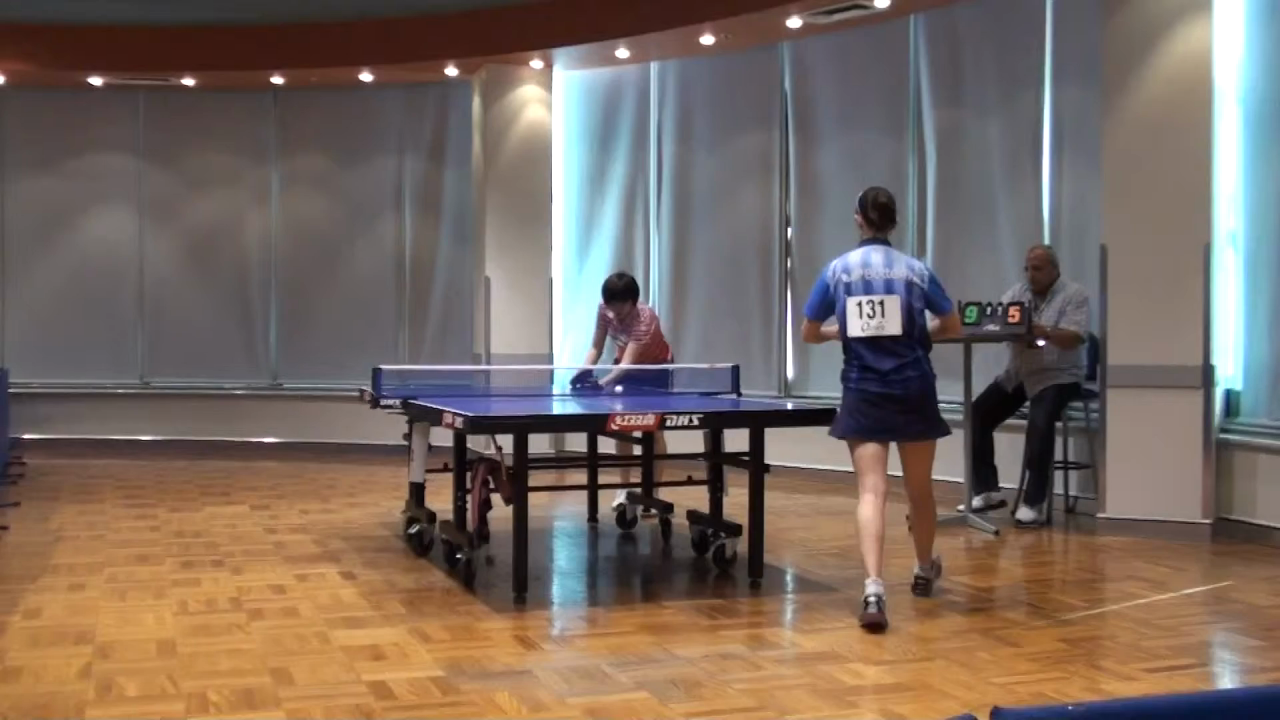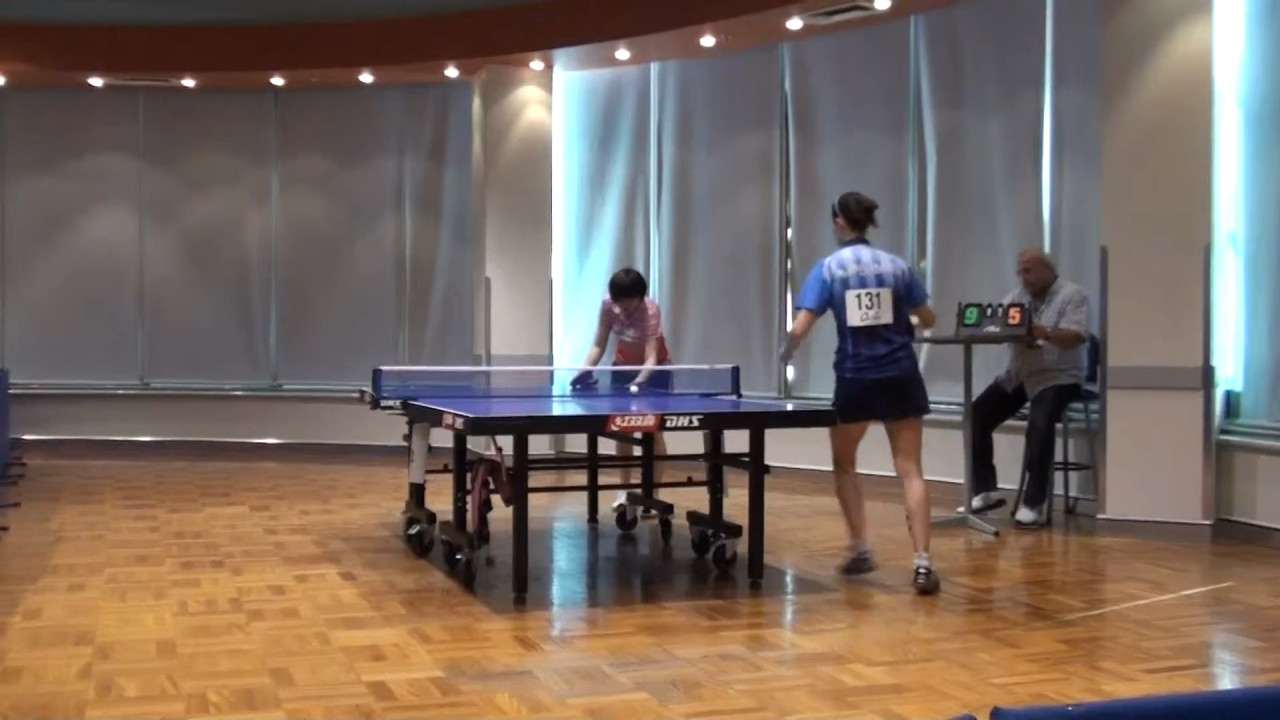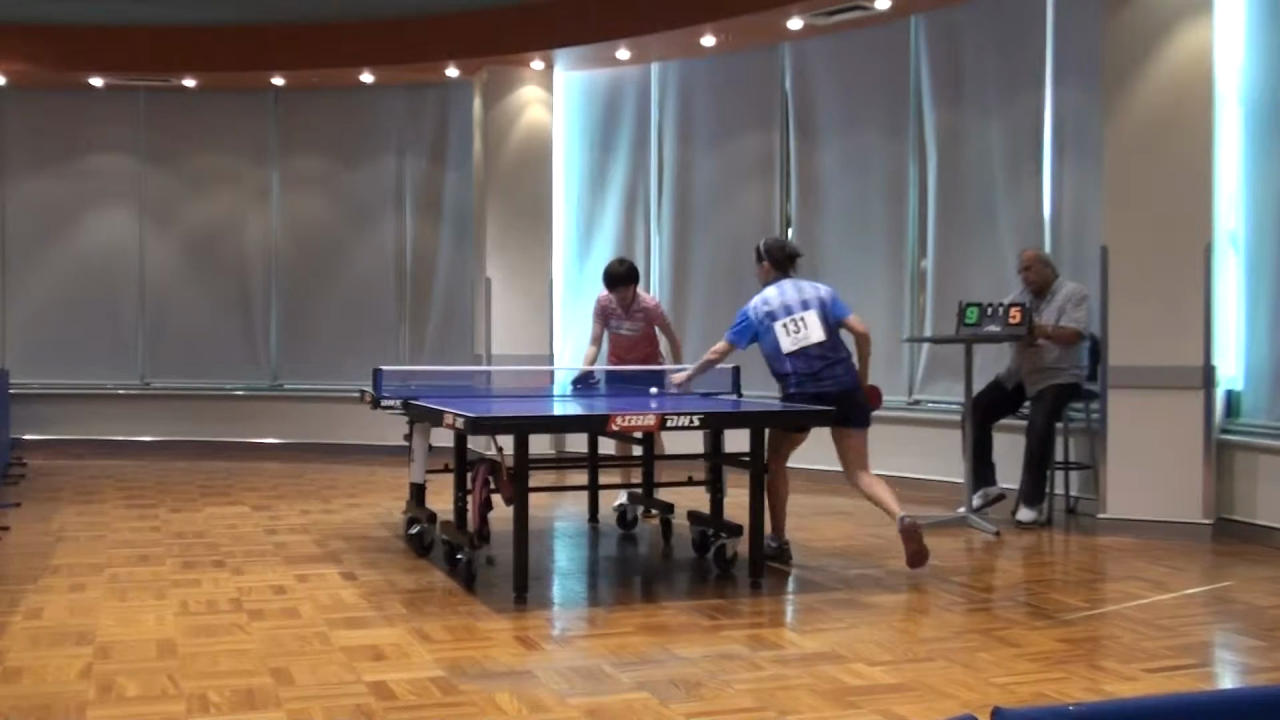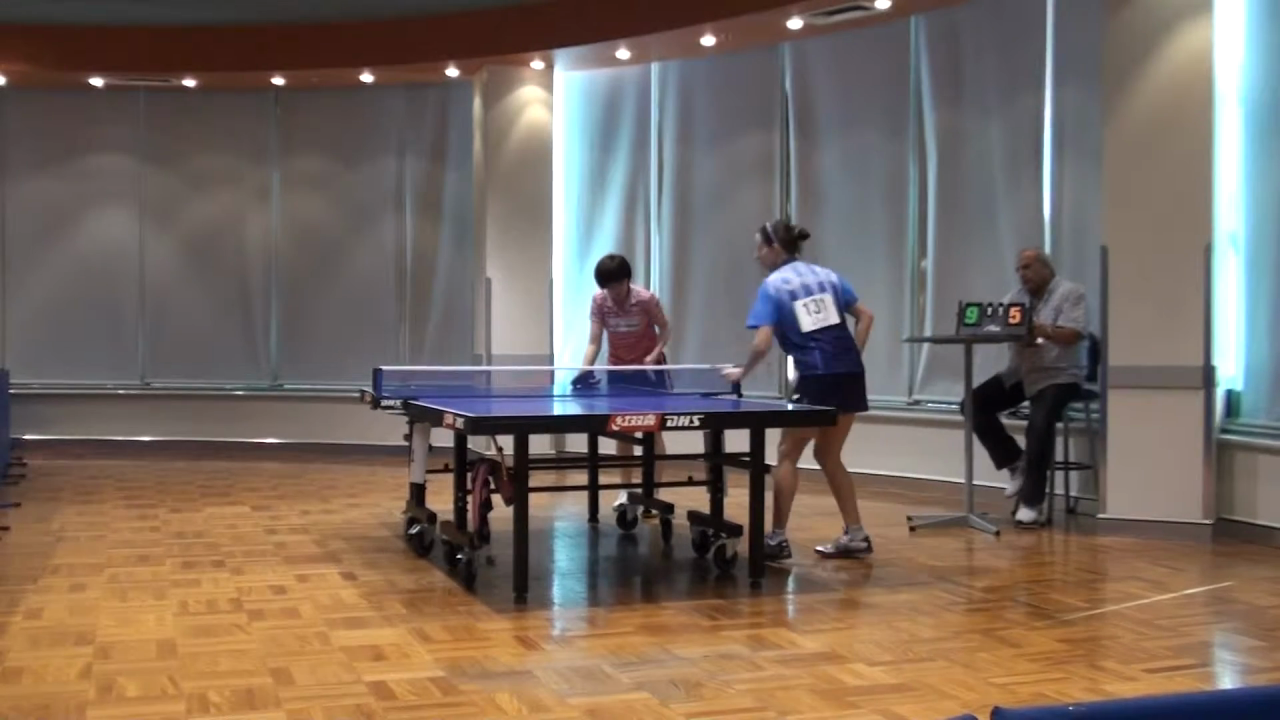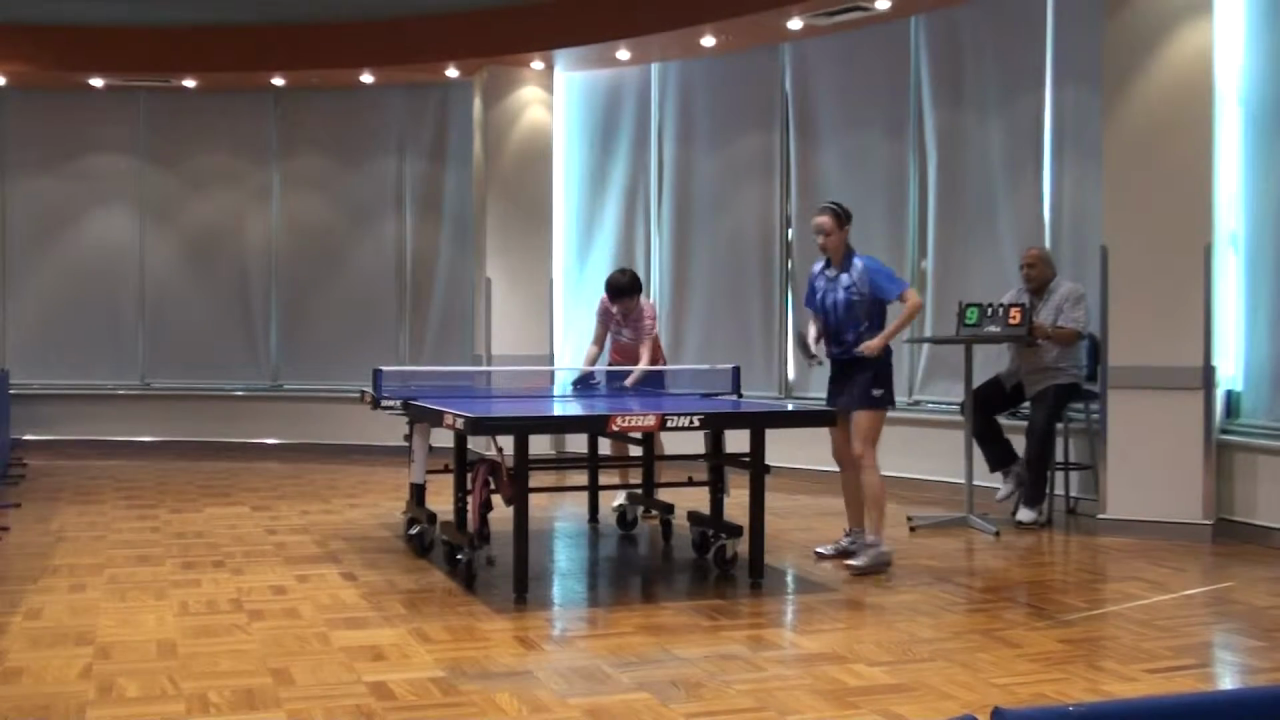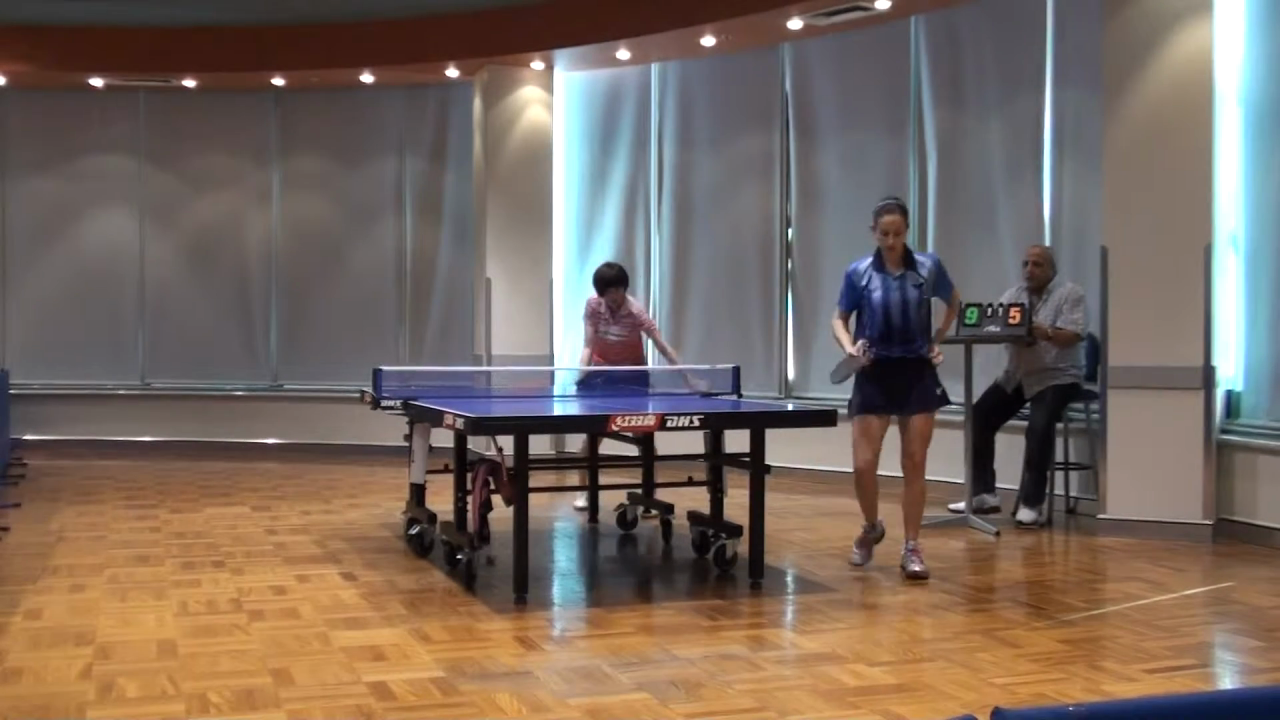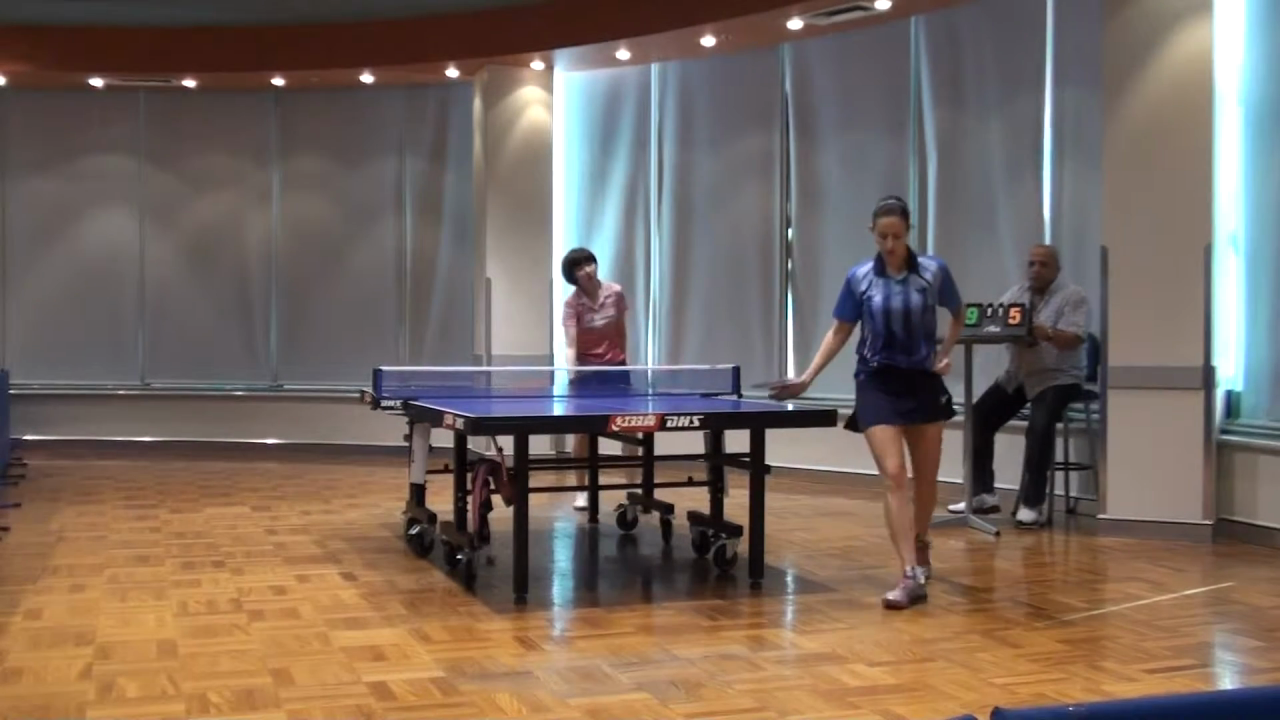
dt=0.4s
person 1, frame 1
left shoulder: (836, 270)
right shoulder: (917, 270)
left elbow: (809, 332)
right elbow: (952, 327)
left hip: (864, 394)
right hip: (913, 391)
left knee: (871, 490)
right knee: (920, 487)
left ankle: (873, 591)
right ankle: (924, 568)
person 1, frame 2
left shoulder: (829, 267)
right shoulder: (897, 265)
left elbow: (800, 327)
right elbow: (928, 319)
left wrist: (787, 351)
left hip: (856, 378)
right hip: (902, 376)
left knee: (843, 465)
right knee: (909, 470)
left ankle: (860, 549)
right ankle: (923, 564)
person 1, frame 3
left shoulder: (756, 307)
right shoulder: (820, 292)
left elbow: (720, 352)
right elbow: (861, 330)
left wrist: (687, 376)
right wrist: (862, 374)
left hip: (803, 394)
right hip: (845, 389)
left knee: (774, 460)
right knee: (858, 472)
left ankle: (778, 542)
right ankle: (902, 519)
person 1, frame 4
left shoulder: (772, 286)
right shoulder: (827, 275)
left elbow: (762, 342)
right elbow: (865, 316)
left wrist: (743, 371)
right wrist: (852, 356)
left hip: (818, 376)
right hip: (848, 373)
left knee: (786, 457)
right knee: (827, 456)
left ankle: (777, 539)
right ankle: (856, 535)
person 1, frame 5
left shoulder: (868, 269)
right shoulder: (818, 274)
left elbow: (914, 302)
left wrist: (882, 339)
right wrist: (812, 339)
left hip: (868, 370)
right hip: (839, 370)
left knee: (863, 456)
right knee: (844, 457)
left ankle: (876, 545)
right ankle: (855, 537)
person 1, frame 6
left shoulder: (930, 267)
right shoulder: (858, 273)
left elbow: (952, 303)
right elbow: (839, 319)
left wrist: (937, 341)
right wrist: (849, 347)
left hip: (918, 373)
right hip: (875, 376)
left knee: (914, 465)
right knee: (864, 465)
left ankle: (911, 548)
right ankle: (871, 528)
person 1, frame 7
left shoulder: (935, 271)
right shoulder: (858, 278)
left elbow: (957, 316)
right elbow: (838, 333)
left wrist: (946, 352)
right wrist: (807, 378)
left hip: (923, 383)
right hip: (878, 385)
left knee: (926, 480)
right knee: (893, 476)
left ankle: (919, 542)
right ankle: (911, 576)
person 2, frame 1
left shoulder: (1075, 295)
right shoulder: (1017, 292)
left elbow: (1075, 338)
left wrist: (1046, 332)
left hip: (1057, 377)
right hip: (1017, 375)
left knee: (1039, 424)
right knee: (977, 415)
left ankle: (1033, 503)
right ankle: (987, 491)
person 2, frame 2
left shoulder: (1074, 295)
right shoulder: (1018, 296)
left elbow: (1075, 337)
left wrist: (1046, 332)
left hip: (1058, 377)
right hip: (1018, 376)
left knee: (1039, 425)
right knee: (977, 415)
left ankle: (1033, 504)
right ankle: (986, 491)
person 2, frame 3
left shoulder: (1074, 293)
right shoulder: (1019, 296)
left elbow: (1074, 335)
left wrist: (1045, 331)
left hip: (1058, 376)
right hip: (1019, 374)
left knee: (1039, 424)
right knee: (975, 412)
left ankle: (1032, 503)
right ankle: (986, 488)
person 2, frame 4
left shoulder: (1071, 293)
right shoulder: (1016, 295)
left elbow: (1073, 334)
left wrist: (1046, 331)
left hip: (1058, 376)
right hip: (1019, 374)
left knee: (1039, 424)
right knee: (974, 404)
left ankle: (1032, 503)
right ankle: (1016, 463)
person 2, frame 5
left shoulder: (1071, 293)
right shoulder: (1015, 295)
left elbow: (1073, 335)
left wrist: (1047, 332)
left hip: (1058, 376)
right hip: (1018, 374)
left knee: (1039, 426)
right knee: (975, 405)
left ankle: (1031, 504)
right ankle: (1011, 468)
person 2, frame 6
left shoulder: (1071, 294)
right shoulder: (1013, 294)
left elbow: (1072, 336)
left wrist: (1046, 333)
left hip: (1057, 377)
right hip: (1017, 376)
left knee: (1039, 426)
right knee: (978, 418)
left ankle: (1031, 504)
right ankle: (984, 494)
person 2, frame 7
left shoulder: (1073, 296)
right shoulder: (1015, 293)
left elbow: (1073, 339)
left wrist: (1048, 334)
left hip: (1058, 378)
right hip: (1018, 375)
left knee: (1039, 427)
right knee: (979, 417)
left ankle: (1032, 504)
right ankle: (984, 494)
person 3, frame 1
left shoulder: (644, 318)
right shoulder: (604, 309)
left elbow: (627, 365)
right elbow: (596, 348)
left wrist: (601, 384)
left hip: (655, 367)
right hip: (624, 366)
left ankle: (653, 493)
right ankle: (624, 488)
person 3, frame 2
left shoulder: (651, 311)
right shoulder: (608, 305)
left elbow: (652, 358)
right elbow: (599, 345)
left wrist: (639, 382)
right wrist: (585, 371)
left hip: (652, 371)
right hip: (622, 368)
left knee: (653, 431)
left ankle: (653, 493)
right ankle: (625, 490)
person 3, frame 3
left shoulder: (650, 306)
right shoulder: (602, 303)
left elbow: (672, 338)
right elbow: (595, 343)
right wrist: (584, 371)
left hip: (649, 371)
right ankle: (626, 489)
person 3, frame 4
left shoulder: (646, 299)
right shoulder: (598, 301)
left elbow: (664, 328)
right elbow: (594, 342)
left wrist: (656, 354)
right wrist: (584, 370)
left hip: (648, 369)
right hip: (618, 369)
left ankle: (654, 492)
right ankle: (626, 490)
person 3, frame 5
left shoulder: (646, 313)
right shoulder: (605, 304)
left elbow: (645, 360)
right elbow: (597, 343)
left wrist: (630, 383)
right wrist: (584, 372)
left hip: (647, 373)
right hip: (618, 369)
person 3, frame 6
left shoulder: (635, 311)
right shoulder: (592, 307)
left elbow: (660, 345)
right elbow: (588, 346)
right wrist: (582, 371)
left hip: (633, 375)
right hip: (600, 374)
right ankle: (584, 490)
person 3, frame 7
left shoulder: (616, 293)
right shoulder: (571, 305)
left elbow: (621, 331)
right elbow: (571, 346)
left wrist: (625, 361)
left hip: (616, 368)
right hip: (587, 371)
right knee: (583, 431)
right ankle: (582, 490)
